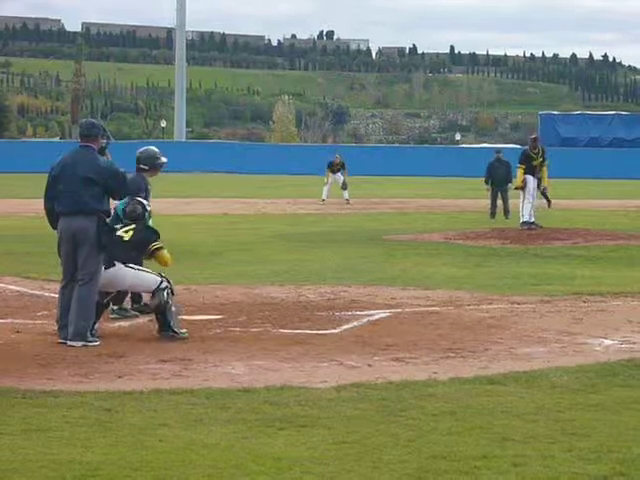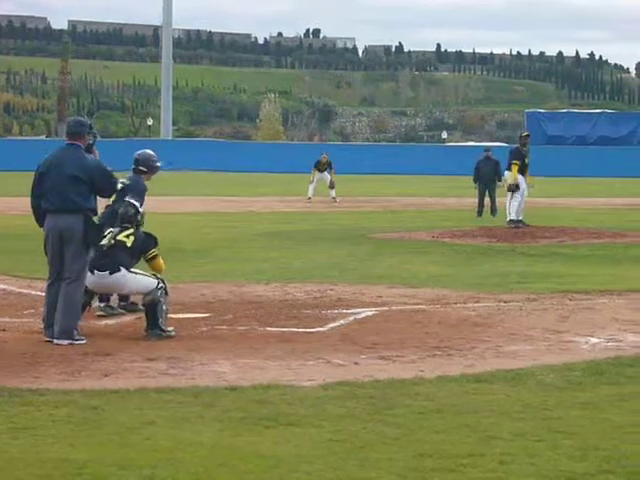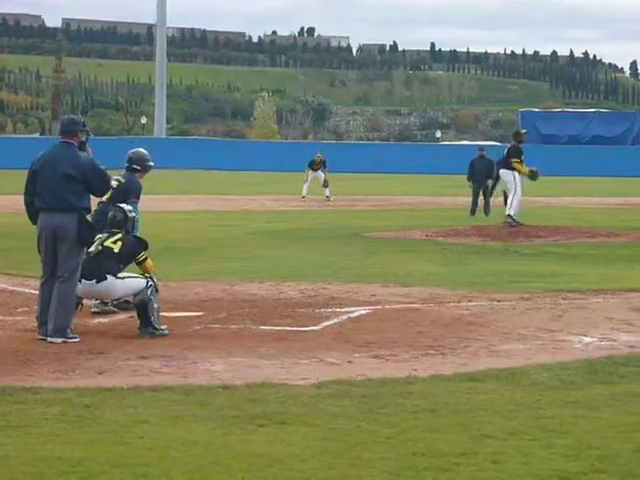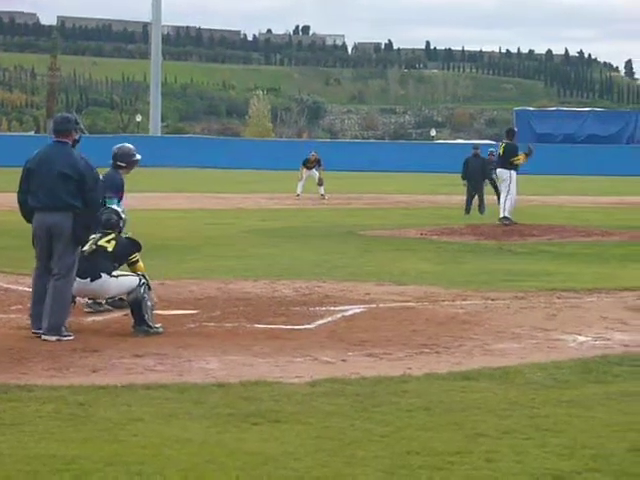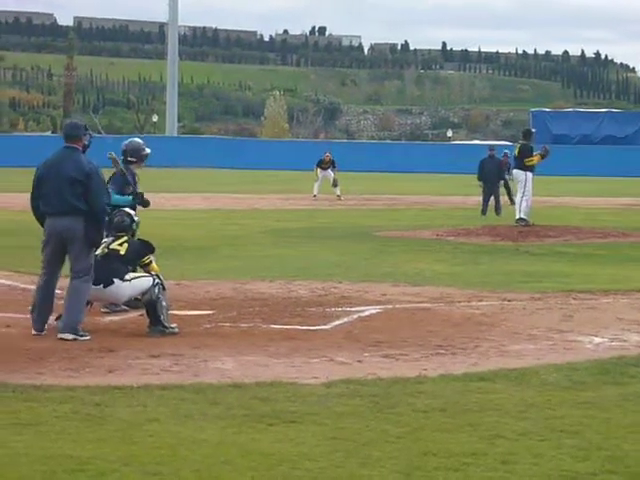
dt=0.4s
person 1, frame 1
left shoulder: (61, 163)
right shoulder: (102, 164)
left elbow: (49, 198)
right elbow: (122, 191)
left wrist: (56, 224)
left hip: (65, 223)
right hip: (91, 224)
left knee: (68, 278)
right knee: (87, 279)
left ankle: (64, 331)
right ankle: (79, 334)
person 1, frame 2
left shoulder: (48, 161)
right shoulder: (89, 162)
left elbow: (36, 196)
right elbow: (109, 188)
left wrist: (43, 222)
left hip: (52, 221)
right hip: (77, 222)
left knee: (54, 276)
right knee: (73, 277)
left ankle: (50, 329)
right ankle: (65, 332)
person 1, frame 3
left shoulder: (41, 159)
right shoulder: (83, 161)
left elbow: (29, 195)
right elbow: (103, 188)
left wrist: (37, 220)
left hip: (45, 220)
right hip: (71, 221)
left knee: (48, 274)
right knee: (67, 275)
left ankle: (44, 327)
right ankle: (59, 330)
person 1, frame 4
left shoulder: (35, 158)
right shoulder: (79, 161)
left elbow: (23, 194)
right elbow: (94, 198)
left wrist: (31, 218)
right wrist: (88, 222)
left hip: (41, 219)
right hip: (67, 220)
left knee: (42, 270)
right knee: (63, 274)
left ankle: (37, 322)
right ankle: (53, 328)
person 1, frame 5
left shoulder: (46, 165)
right shoulder: (87, 165)
left elbow: (35, 200)
right elbow: (99, 202)
left wrist: (46, 222)
right wrist: (98, 228)
left hip: (53, 224)
right hip: (79, 224)
left knee: (48, 273)
right knee: (82, 276)
left ankle: (38, 324)
right ankle: (69, 326)
person 2, frame 1
left shoulder: (143, 182)
right shoulder: (136, 181)
right elbow: (121, 205)
left knee: (136, 265)
left ankle: (137, 304)
right ankle: (116, 307)
person 2, frame 2
left shoulder: (128, 181)
right shoulder: (139, 185)
left hip: (110, 225)
right hip: (112, 227)
left ankle: (124, 301)
right ankle: (103, 304)
person 2, frame 3
left shoulder: (119, 179)
right shoulder: (134, 183)
right elbow: (133, 213)
right wrist: (135, 236)
left hip: (100, 222)
right hip: (106, 224)
left ankle: (116, 299)
right ankle: (100, 302)
person 2, frame 4
left shoulder: (117, 178)
right shoulder: (112, 179)
left elbow: (118, 203)
right elbow: (110, 207)
left ankle: (111, 297)
right ankle: (92, 301)
person 2, frame 5
left shoulder: (133, 174)
right shoulder: (121, 174)
left elbow: (135, 197)
right elbow: (109, 197)
left wrist: (142, 200)
right wrist: (132, 199)
right ankle: (110, 301)
person 3, frame 1
left shoulder: (116, 229)
right shoulder: (145, 232)
right elbow: (166, 261)
right wrist: (153, 252)
right hip: (119, 270)
left knee: (103, 291)
right knee: (162, 285)
right ankle: (169, 329)
person 3, frame 2
left shoulder: (108, 232)
right shoulder: (142, 237)
right elbow: (159, 268)
left hip: (93, 277)
right hip: (118, 276)
left knee: (85, 286)
right knee: (158, 286)
right ankle: (157, 329)
person 3, frame 3
left shoulder: (99, 238)
right shoulder: (131, 241)
right elbow: (148, 269)
right wrist: (140, 249)
left hip: (82, 286)
right hip: (106, 284)
right knee: (148, 284)
right ankle: (150, 327)
person 3, frame 4
left shoulder: (92, 238)
right shoulder: (124, 242)
right elbow: (140, 270)
right wrist: (134, 254)
left hip: (77, 285)
right hip: (100, 283)
right knee: (140, 281)
right ankle: (143, 325)
person 3, frame 5
left shoulder: (104, 243)
right shoulder: (139, 244)
right elbow: (154, 272)
left hip: (92, 290)
right hip: (117, 289)
right knee: (154, 281)
right ankle: (159, 325)
